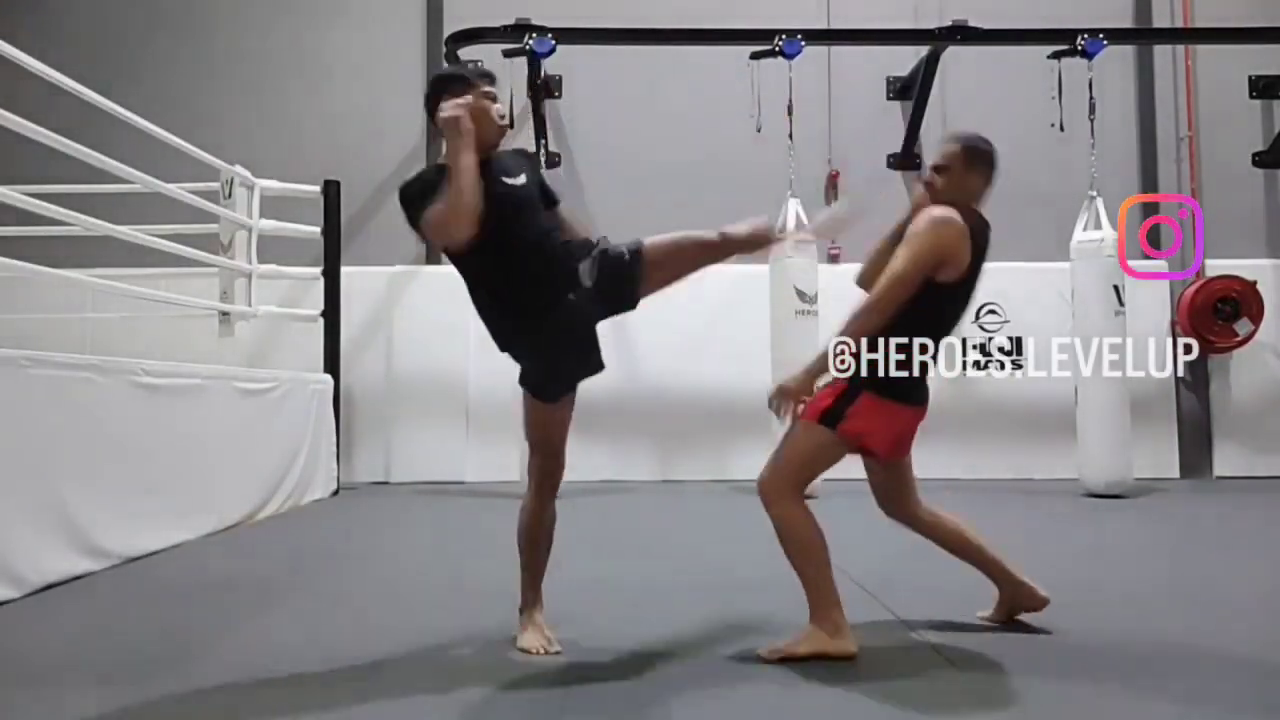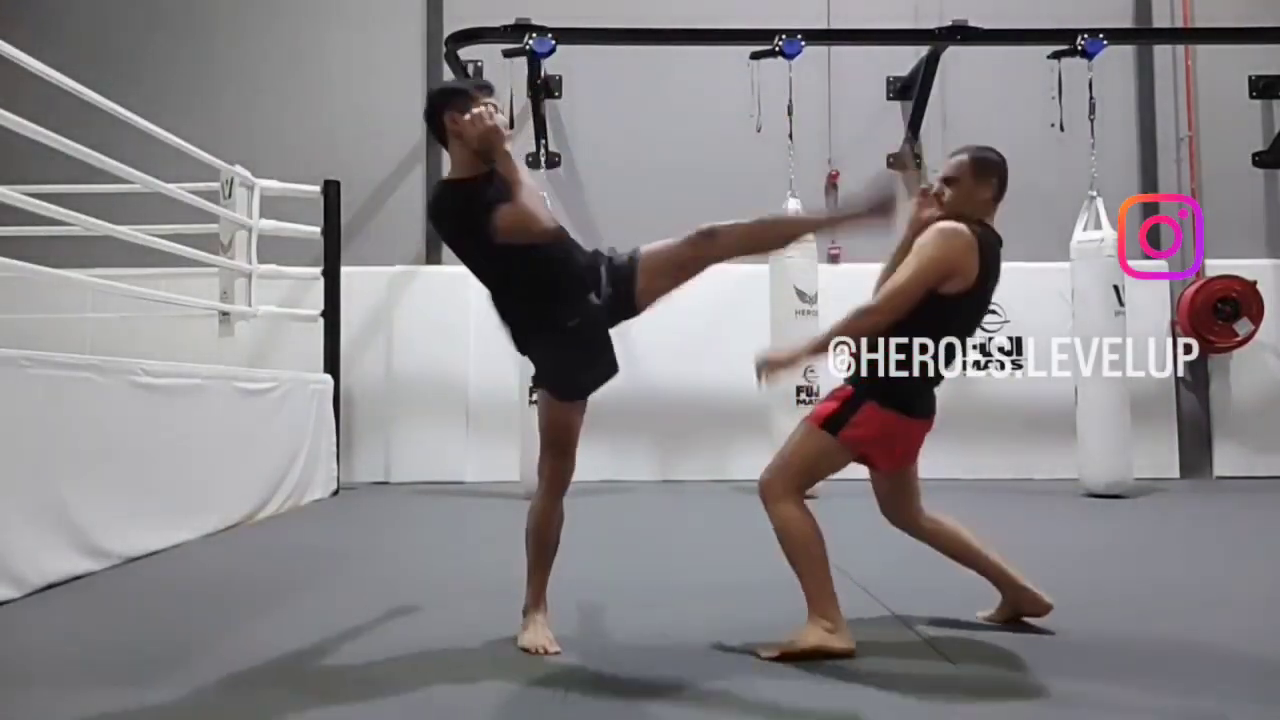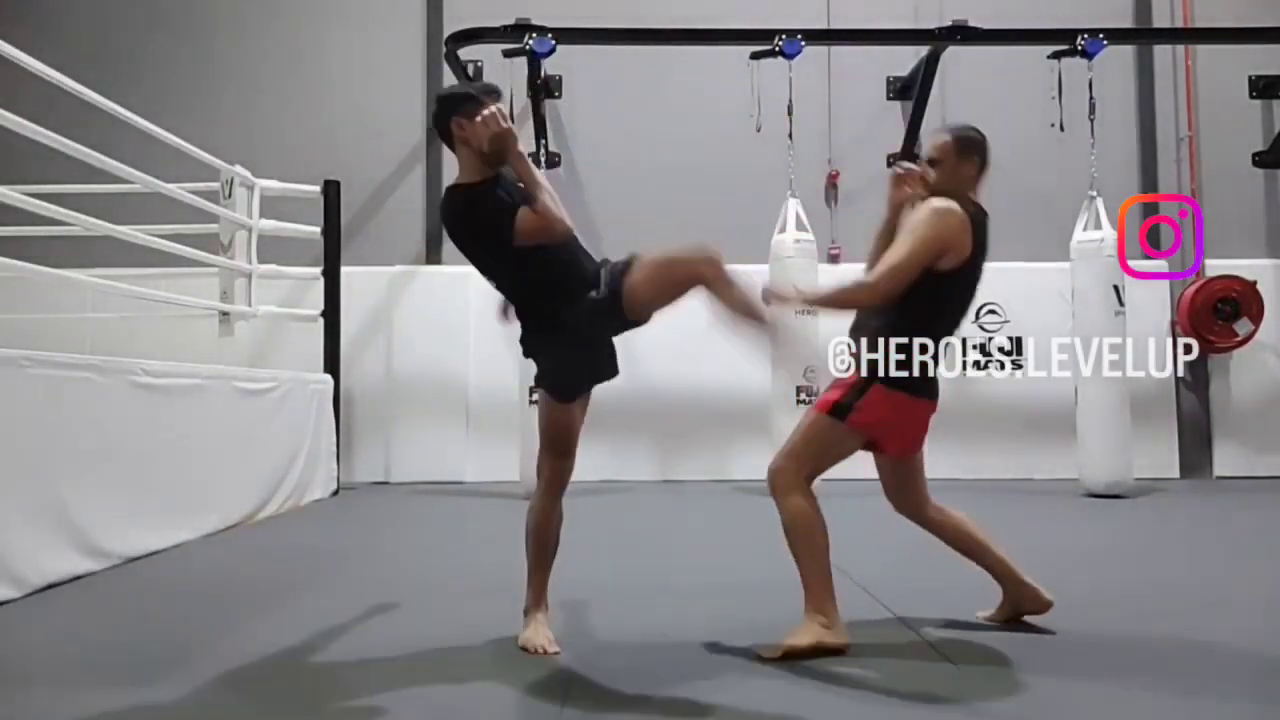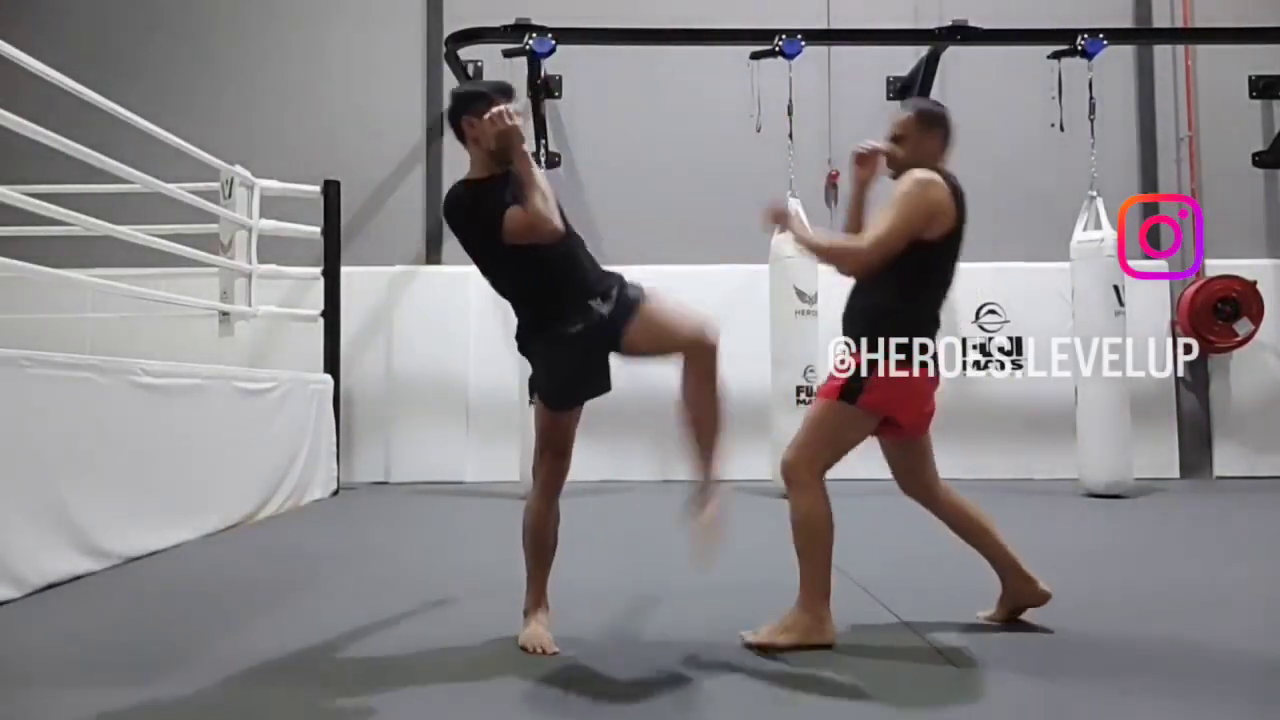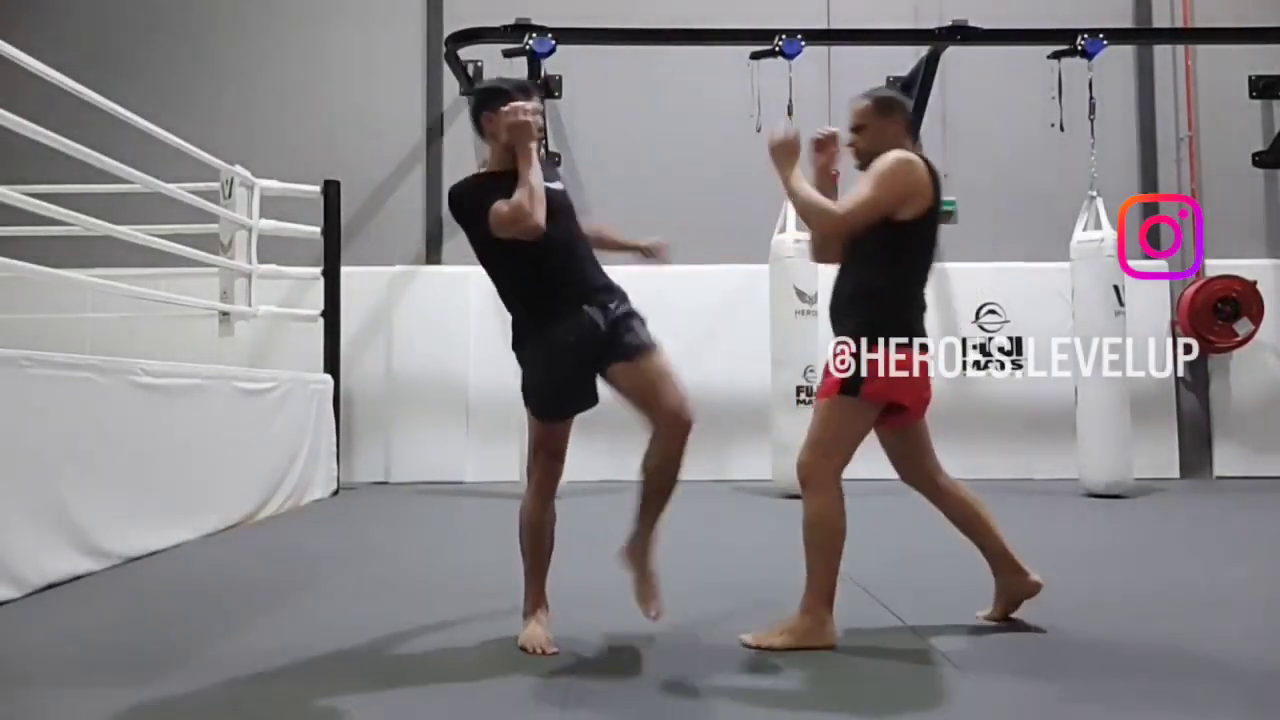
dt=0.1s
person 1, frame 1
left shoulder: (520, 163)
right shoulder: (423, 190)
right elbow: (455, 239)
right wrist: (461, 148)
left hip: (584, 275)
right hip: (538, 334)
left knee: (698, 246)
right knee: (545, 477)
right ankle: (531, 610)
person 1, frame 2
left shoulder: (496, 175)
right shoulder: (451, 202)
right elbow: (542, 229)
right wrist: (503, 155)
left hip: (598, 282)
right hip: (557, 331)
left knee: (707, 242)
right knee: (554, 477)
left ankle: (844, 220)
right ankle: (535, 610)
person 1, frame 3
left shoulder: (509, 177)
right shoulder: (463, 206)
right elbow: (558, 228)
right wrist: (517, 162)
left hip: (601, 286)
right hip: (559, 329)
left knee: (699, 261)
right knee: (554, 472)
right ankle: (536, 609)
person 1, frame 4
left shoulder: (512, 174)
right shoulder: (465, 202)
right elbow: (546, 228)
right wrist: (522, 157)
left hip: (606, 297)
right hip: (557, 334)
left knee: (698, 339)
right knee: (549, 477)
left ankle: (707, 482)
right ankle: (536, 608)
person 1, frame 5
left shoulder: (545, 171)
right shoulder: (470, 195)
right elbow: (528, 224)
left wrist: (634, 244)
right wrist: (525, 152)
left hip: (607, 310)
right hip: (547, 336)
left knee: (675, 417)
right knee: (544, 477)
left ankle: (640, 548)
right ankle: (535, 609)
person 2, frame 1
left shoulder: (943, 224)
right shoulder: (961, 233)
left elbow: (878, 307)
right elbow: (869, 278)
left wrist: (810, 372)
right wrist: (909, 220)
left hip: (873, 387)
right hip: (897, 391)
left knee: (778, 486)
right knee: (903, 505)
left ankle: (828, 628)
right ankle: (1016, 589)
person 2, frame 2
left shoulder: (950, 237)
right shoulder: (981, 248)
left elbow: (880, 311)
right elbow: (888, 296)
left wrist: (802, 351)
right wrist: (916, 227)
left hip: (879, 396)
right hip: (903, 400)
left knee: (778, 487)
right knee: (907, 514)
left ankle: (826, 625)
right ankle: (1019, 593)
person 2, frame 3
left shoulder: (942, 215)
right shoulder: (959, 223)
left elbow: (875, 289)
right elbow: (888, 281)
left wrist: (800, 297)
right wrist: (897, 210)
left hip: (883, 376)
right hip: (904, 381)
left knee: (787, 476)
right knee: (913, 502)
left ankle: (822, 620)
right ankle: (1021, 590)
person 2, frame 4
left shoulder: (922, 184)
right shoulder: (925, 192)
left elbow: (860, 257)
right elbow: (865, 262)
left wrist: (795, 226)
right wrist: (861, 188)
left hip: (885, 357)
right hip: (902, 363)
left knee: (801, 468)
right knee: (923, 484)
left ankle: (811, 616)
right ankle: (1019, 582)
person 2, frame 5
left shoulder: (902, 166)
right shoulder: (885, 183)
left elbow: (834, 223)
right elbow: (830, 249)
left wrist: (789, 173)
right wrist: (821, 176)
left hip: (875, 345)
right hip: (887, 346)
left knee: (817, 470)
right knee: (923, 474)
left ankle: (815, 619)
right ankle: (1011, 576)
